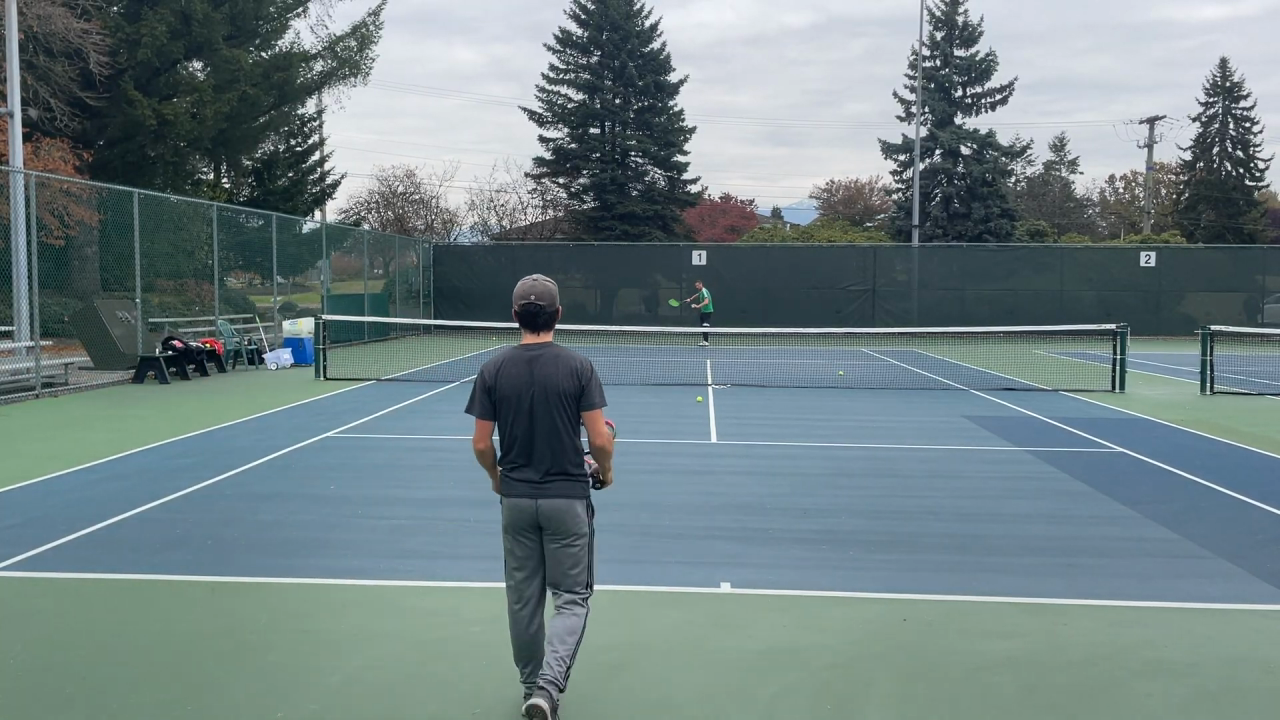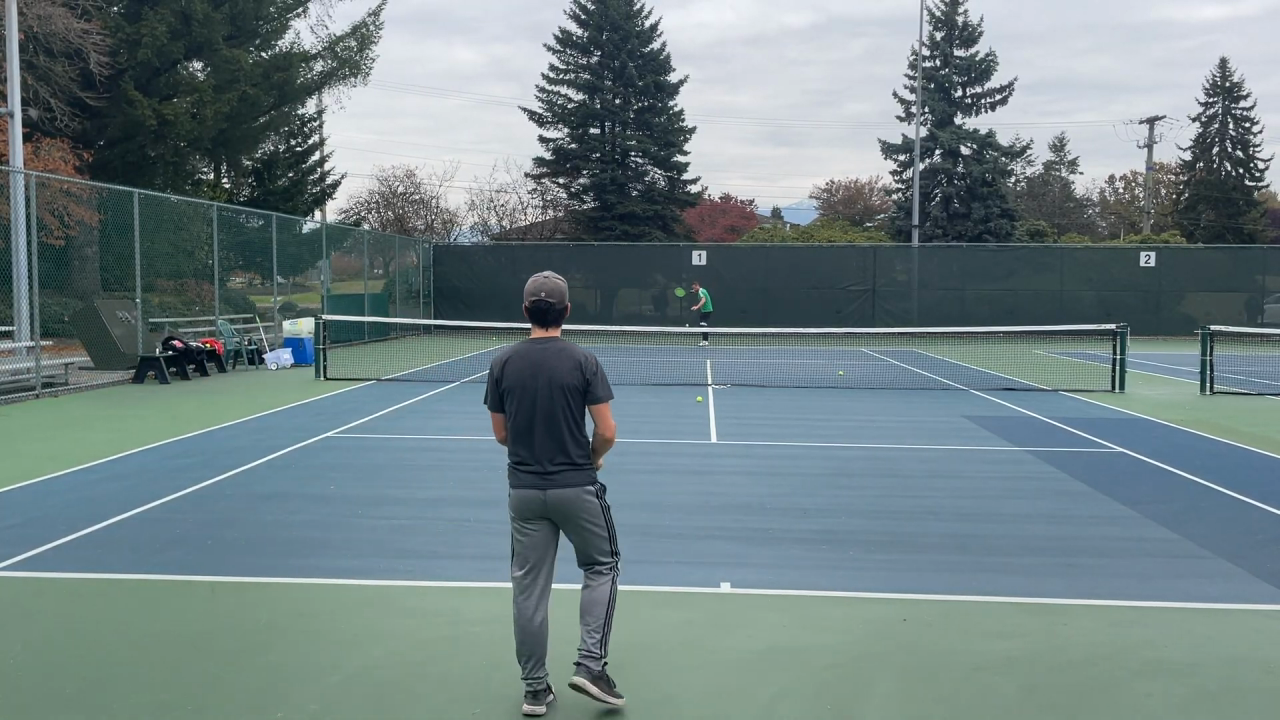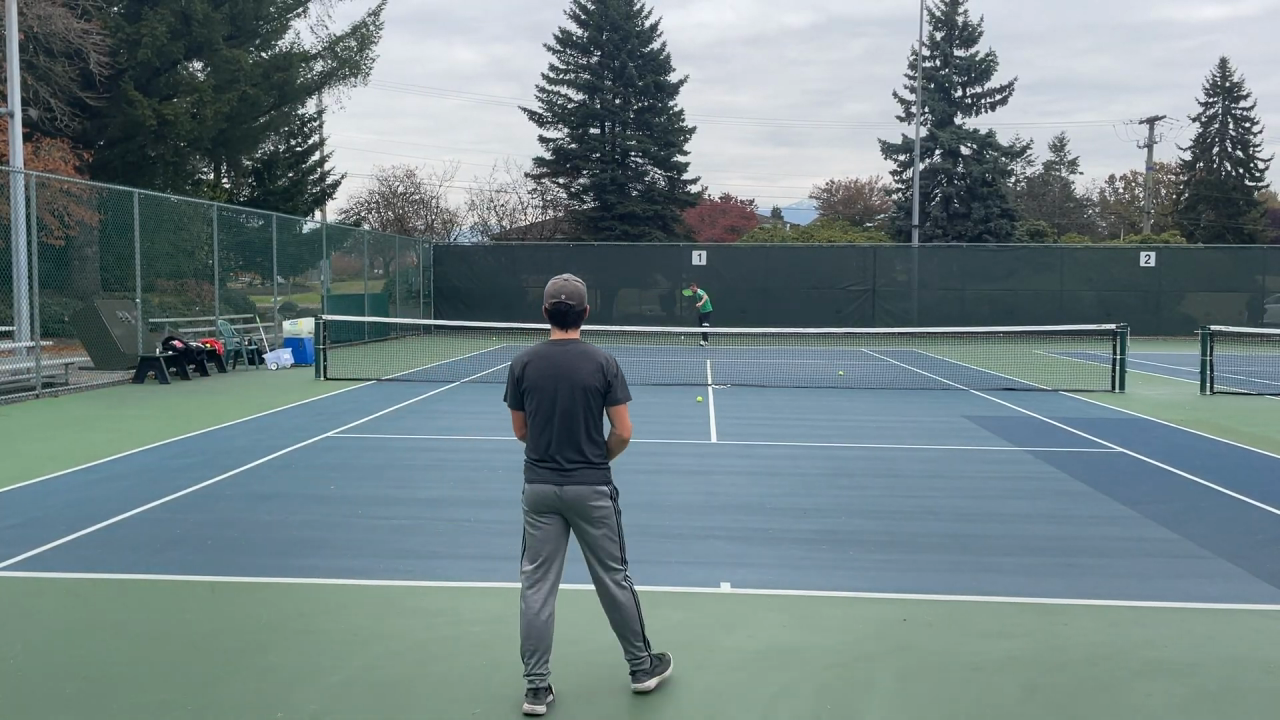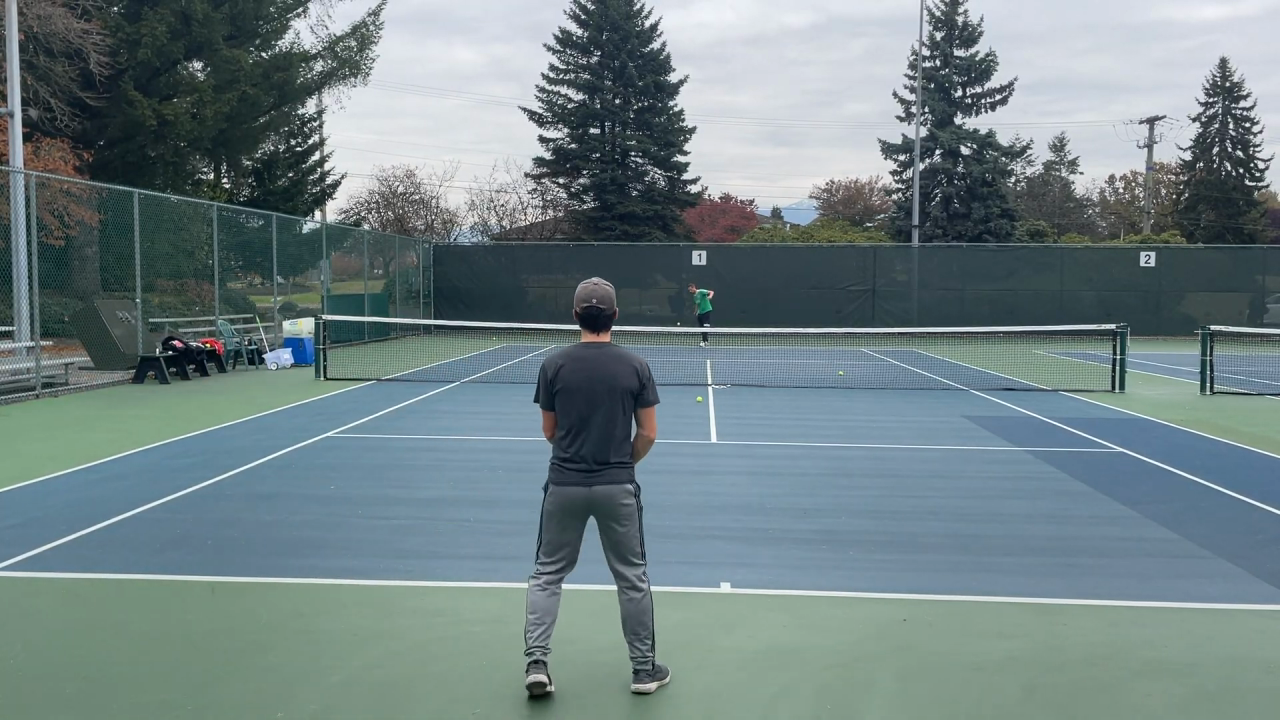
dt=0.2s
person 1, frame 1
left shoulder: (493, 369)
right shoulder: (578, 367)
left elbow: (481, 444)
right elbow: (600, 439)
left wrist: (496, 474)
right wrist: (605, 471)
left hip: (516, 499)
right hip: (568, 498)
left knee: (522, 597)
right knee: (571, 599)
person 1, frame 2
left shoulder: (502, 363)
right shoulder: (583, 361)
left elbow: (501, 434)
right elbow: (607, 431)
left hip: (523, 490)
right hip: (576, 487)
left knee: (529, 589)
right knee: (602, 568)
right ankle: (590, 666)
person 1, frame 3
left shoulder: (522, 363)
right shoulder: (603, 363)
left elbow: (520, 430)
right elbow: (623, 433)
left hip: (539, 487)
right hip: (591, 486)
left knee: (536, 586)
right knee: (613, 578)
right ankle: (641, 666)
person 1, frame 4
left shoulder: (554, 364)
right shoulder: (635, 365)
left elbow: (549, 431)
right elbow: (648, 434)
left hip: (565, 485)
right hip: (617, 486)
left knee: (547, 574)
right knee: (631, 576)
left ankle: (537, 662)
right ankle: (644, 668)
